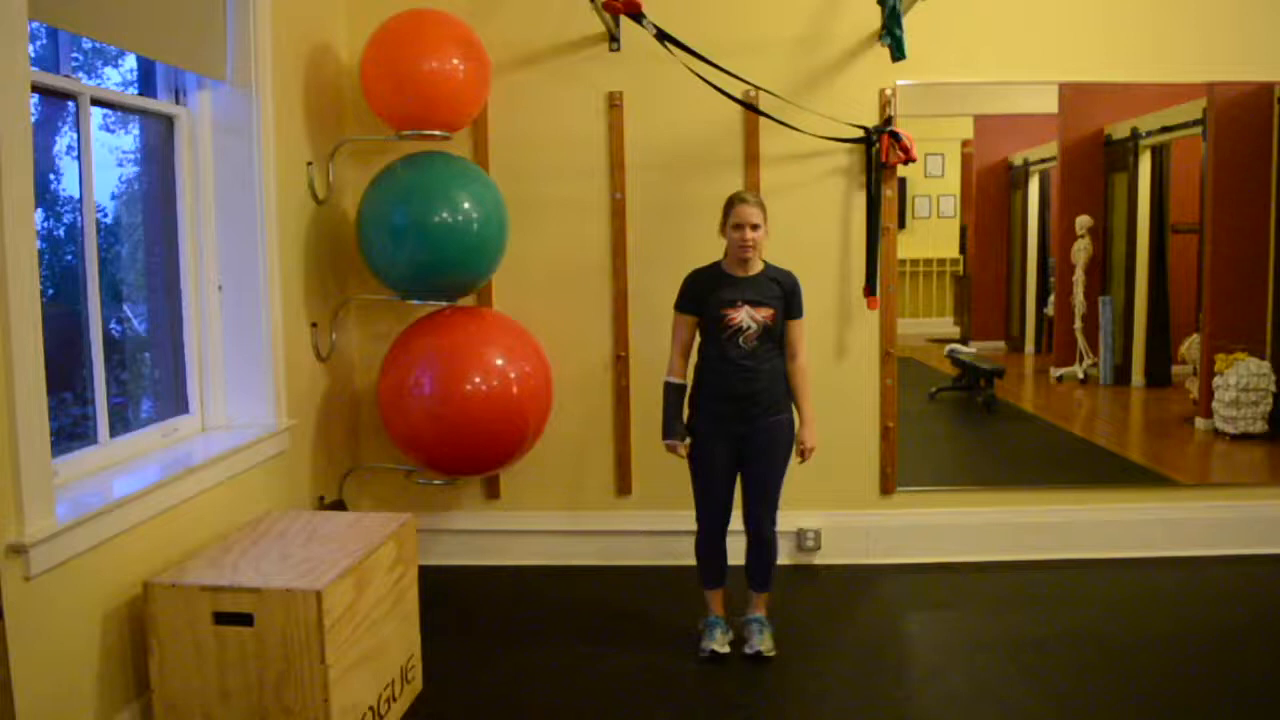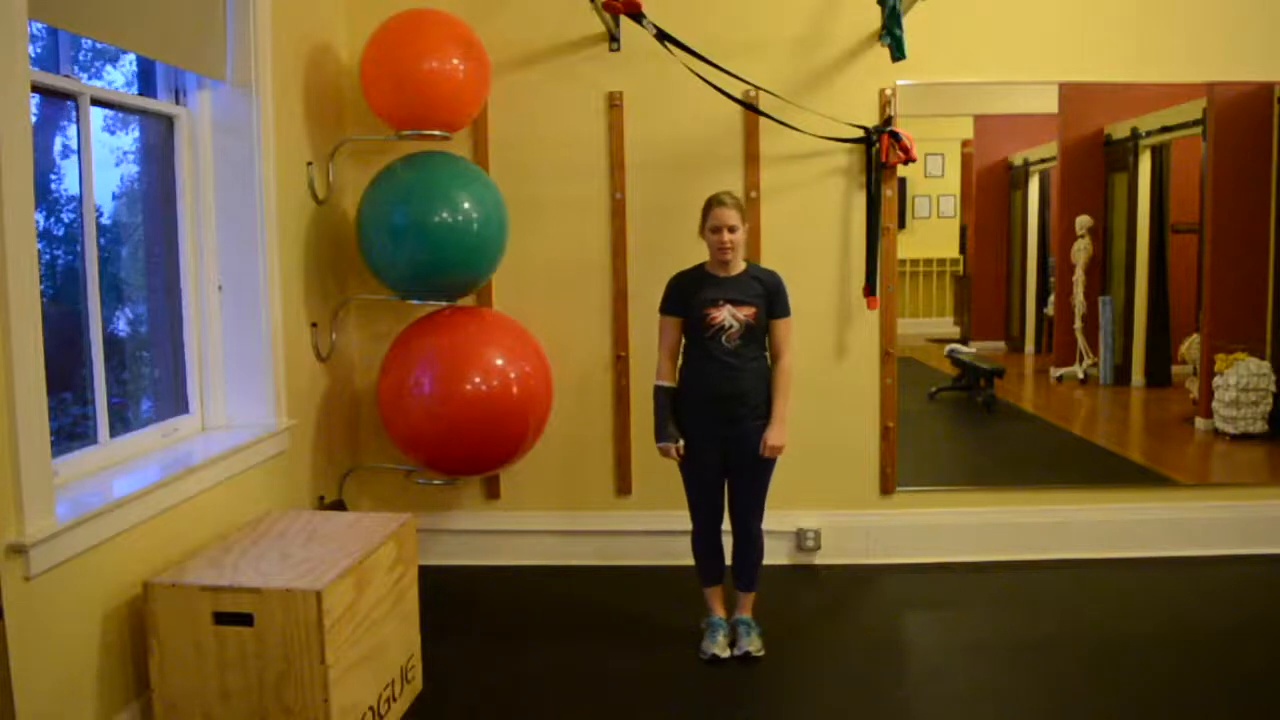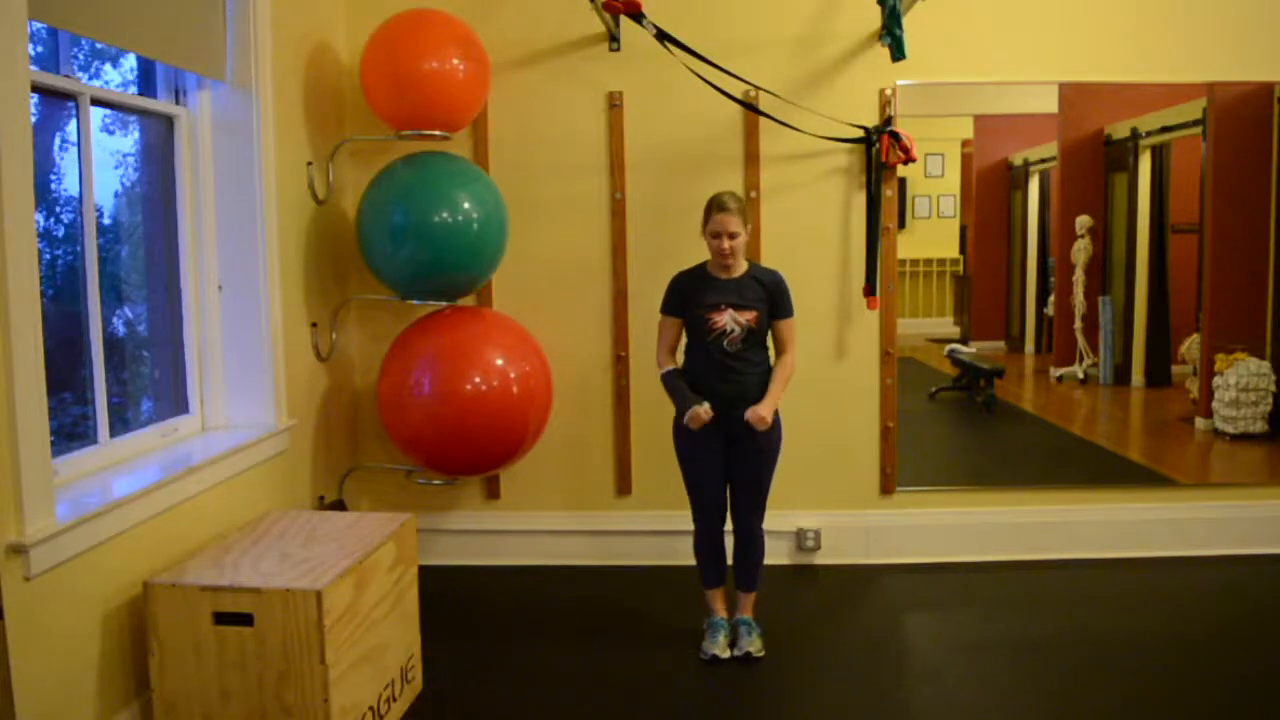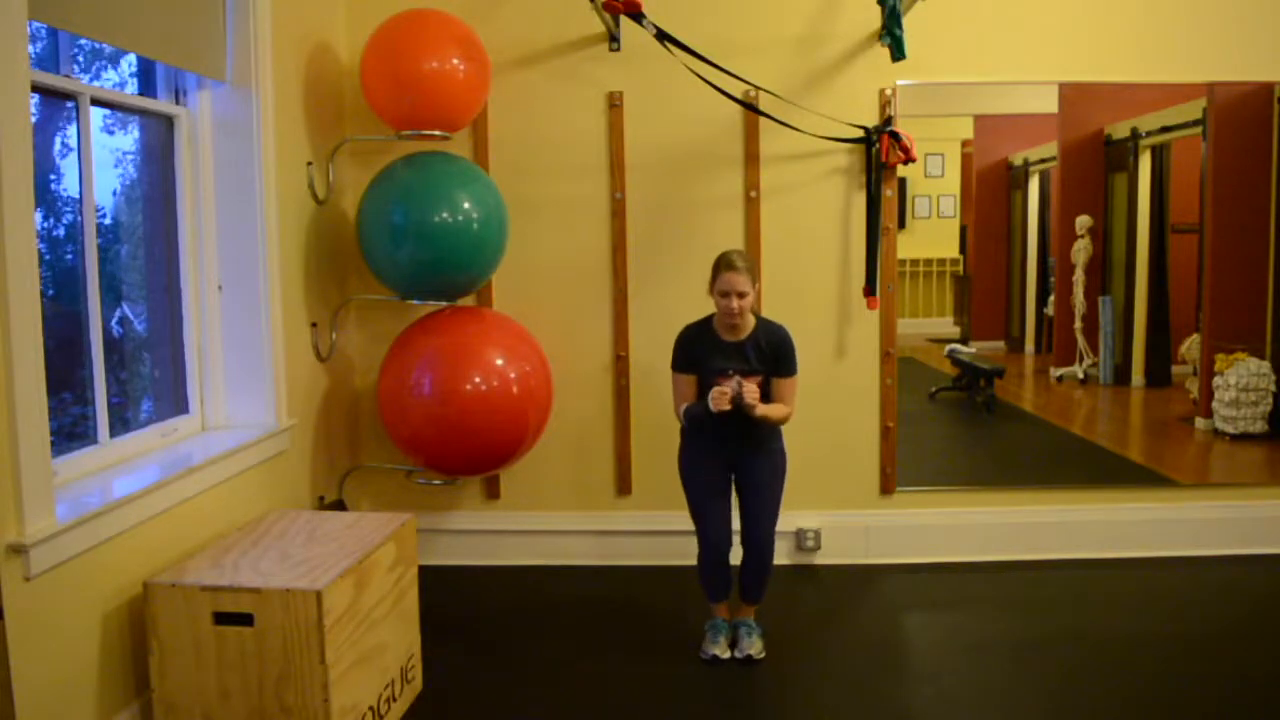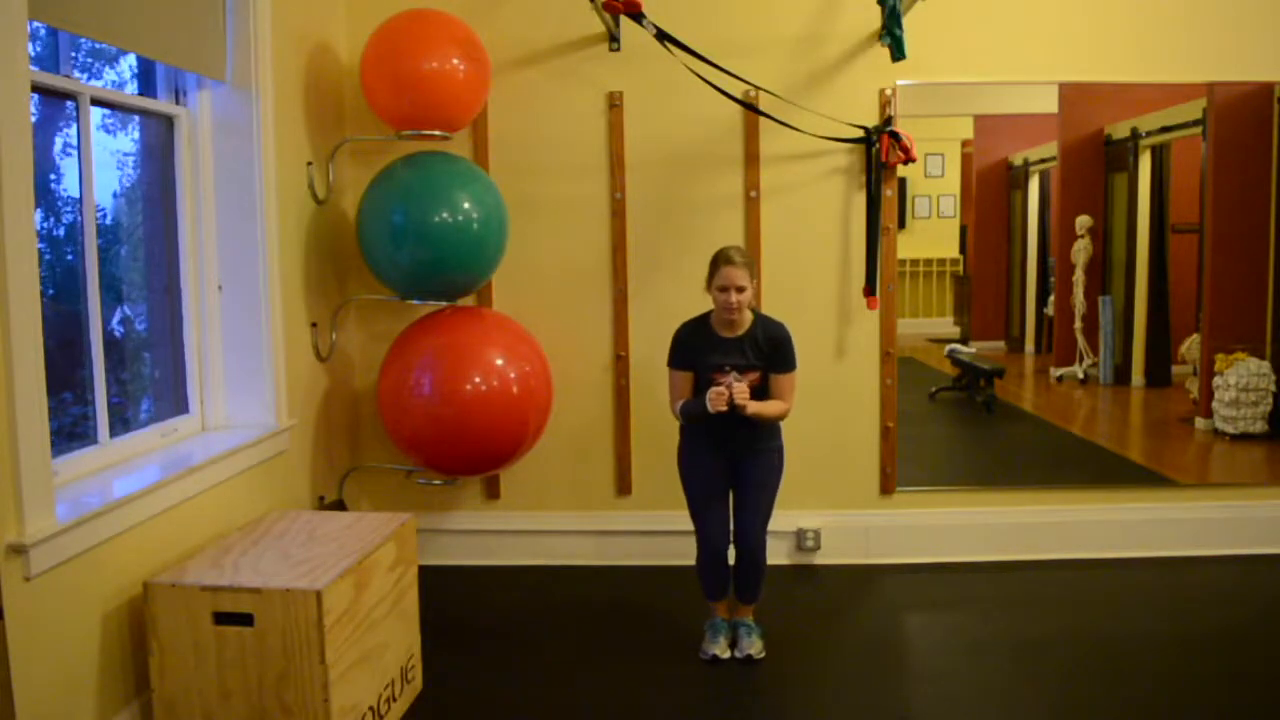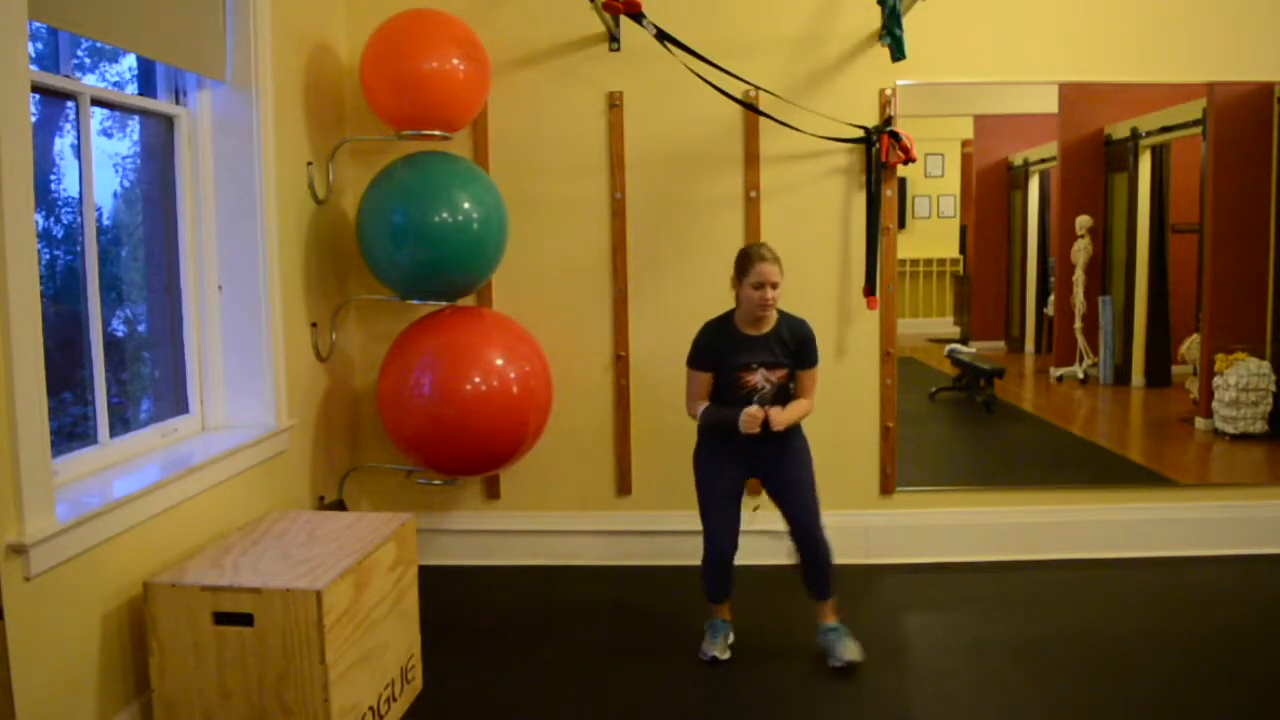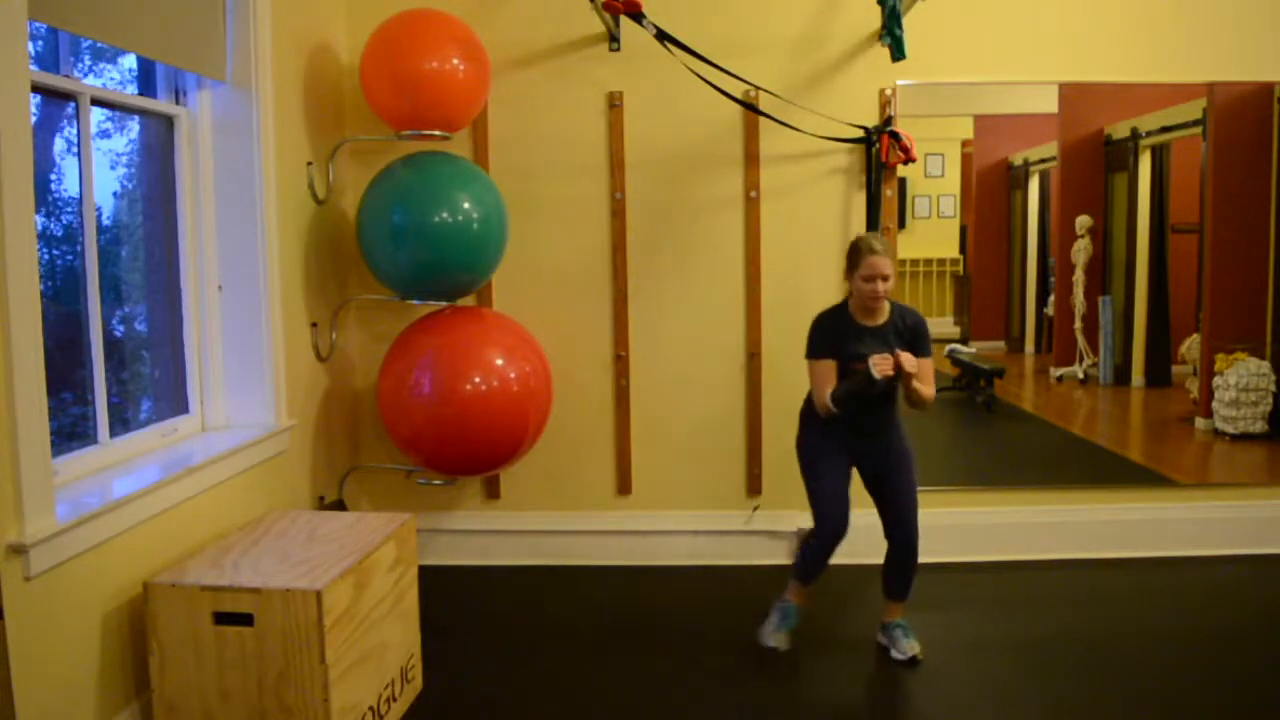
dt=0.5s
person 1, frame 1
left shoulder: (784, 284)
right shoulder: (700, 282)
left elbow: (795, 357)
right elbow: (679, 354)
left wrist: (806, 422)
right wrist: (672, 421)
left hip: (769, 420)
right hip: (712, 420)
left knee: (761, 521)
right knee: (712, 520)
left ankle: (758, 615)
right ankle: (714, 617)
person 1, frame 2
left shoulder: (768, 284)
right shoulder: (683, 285)
left elbow: (781, 358)
right elbow: (668, 359)
left wrist: (778, 422)
right wrist: (665, 424)
left hip: (752, 422)
right hip: (699, 423)
left knee: (748, 521)
right knee: (706, 520)
left ankle: (745, 617)
right ankle: (715, 617)
person 1, frame 3
left shoulder: (770, 283)
right shoulder: (685, 285)
left elbow: (787, 353)
right elbow: (665, 355)
left wrist: (770, 402)
right wrist: (684, 401)
left hip: (754, 422)
right hip: (700, 422)
left knee: (748, 521)
right knee: (709, 521)
left ankle: (746, 616)
right ankle: (716, 617)
person 1, frame 4
left shoulder: (776, 338)
right shoulder: (691, 339)
left elbow: (785, 409)
right elbow: (683, 410)
left wrist: (756, 407)
right wrist: (707, 407)
left hip: (760, 448)
right hip: (704, 449)
left knee: (760, 541)
right knee: (714, 541)
left ankle: (747, 619)
right ankle: (718, 620)
person 1, frame 5
left shoulder: (774, 335)
right shoulder: (689, 336)
left elbow: (783, 404)
right elbow: (678, 405)
left wrist: (749, 406)
right wrist: (704, 405)
left hip: (759, 448)
right hip: (703, 448)
left knee: (750, 539)
right knee: (712, 540)
left ankle: (746, 619)
right ankle: (718, 619)
person 1, frame 6
left shoulder: (797, 332)
right shoulder: (712, 336)
left elbow: (806, 397)
right elbow: (696, 405)
left wrist: (785, 415)
right wrist: (733, 418)
left hip: (783, 444)
right hip: (722, 449)
left knee: (809, 534)
right knee: (720, 544)
left ankle: (829, 625)
right ankle: (719, 623)
person 1, frame 7
left shoulder: (911, 324)
right shoulder: (828, 326)
left elbow: (926, 397)
right elbow: (824, 402)
left wrist: (912, 380)
right wrist: (865, 377)
left hip: (882, 433)
right hip: (827, 437)
left knee: (905, 534)
right knee: (832, 526)
left ankle: (894, 622)
right ankle: (789, 603)
